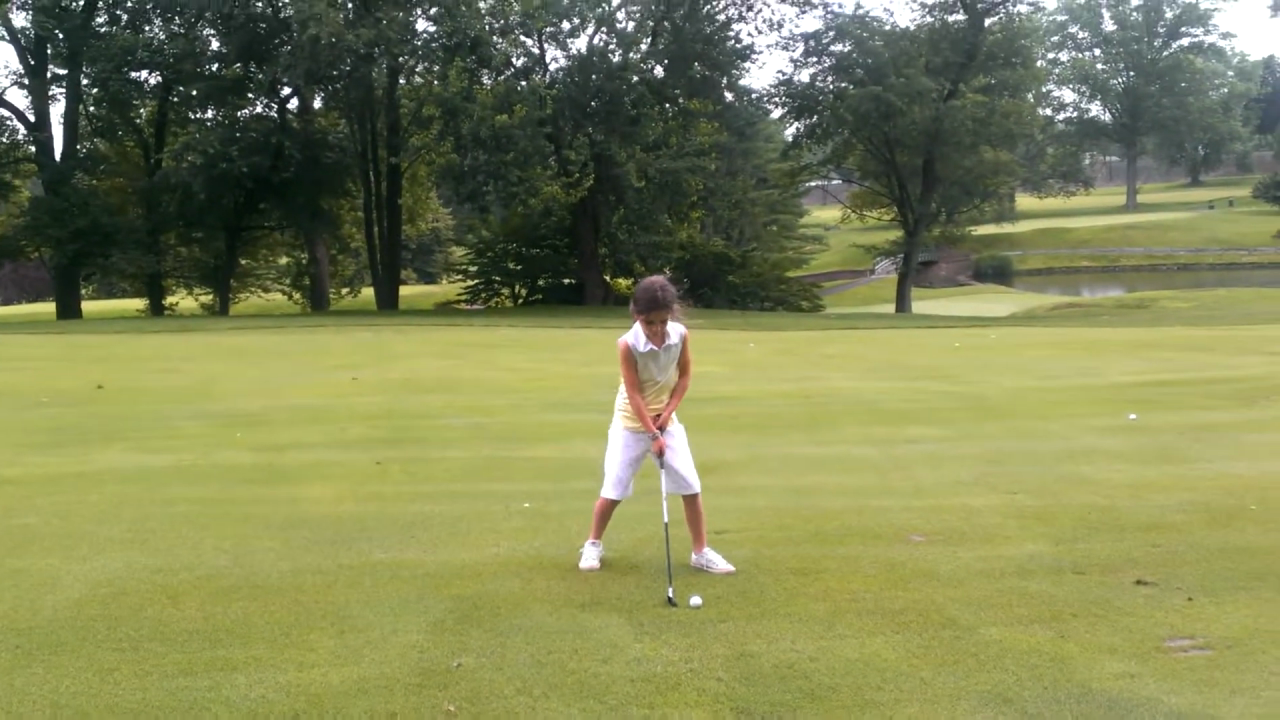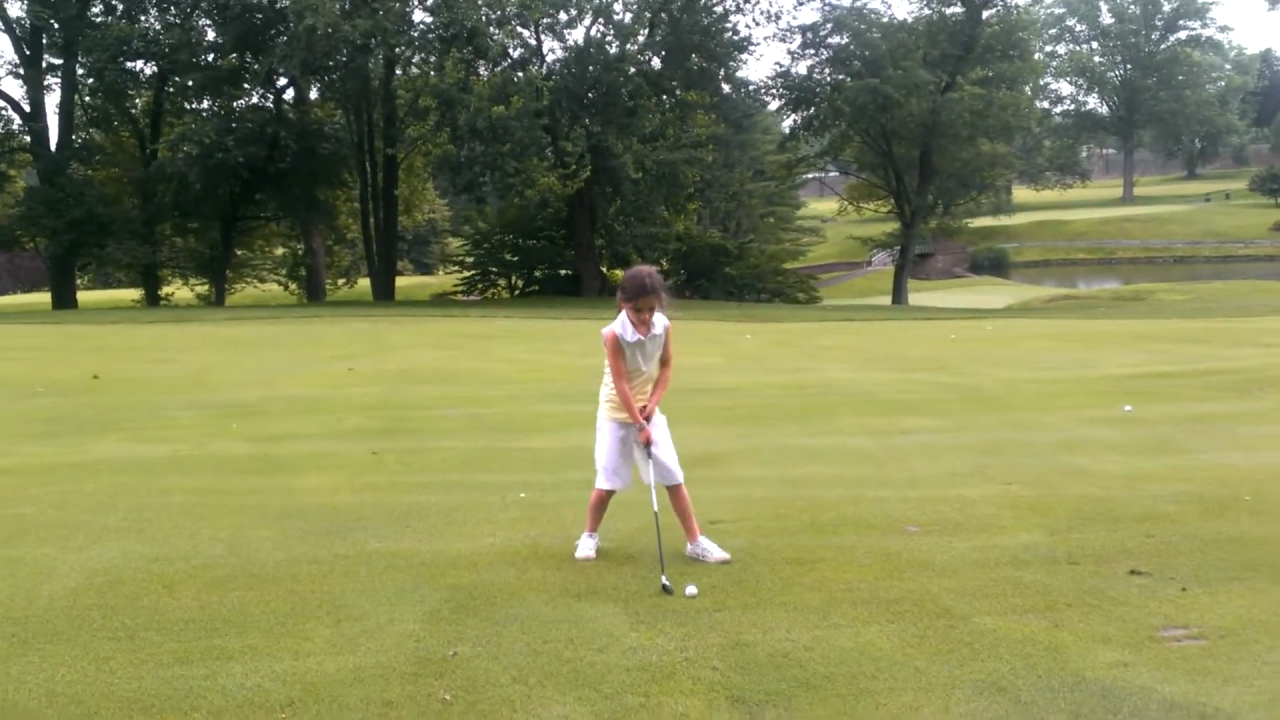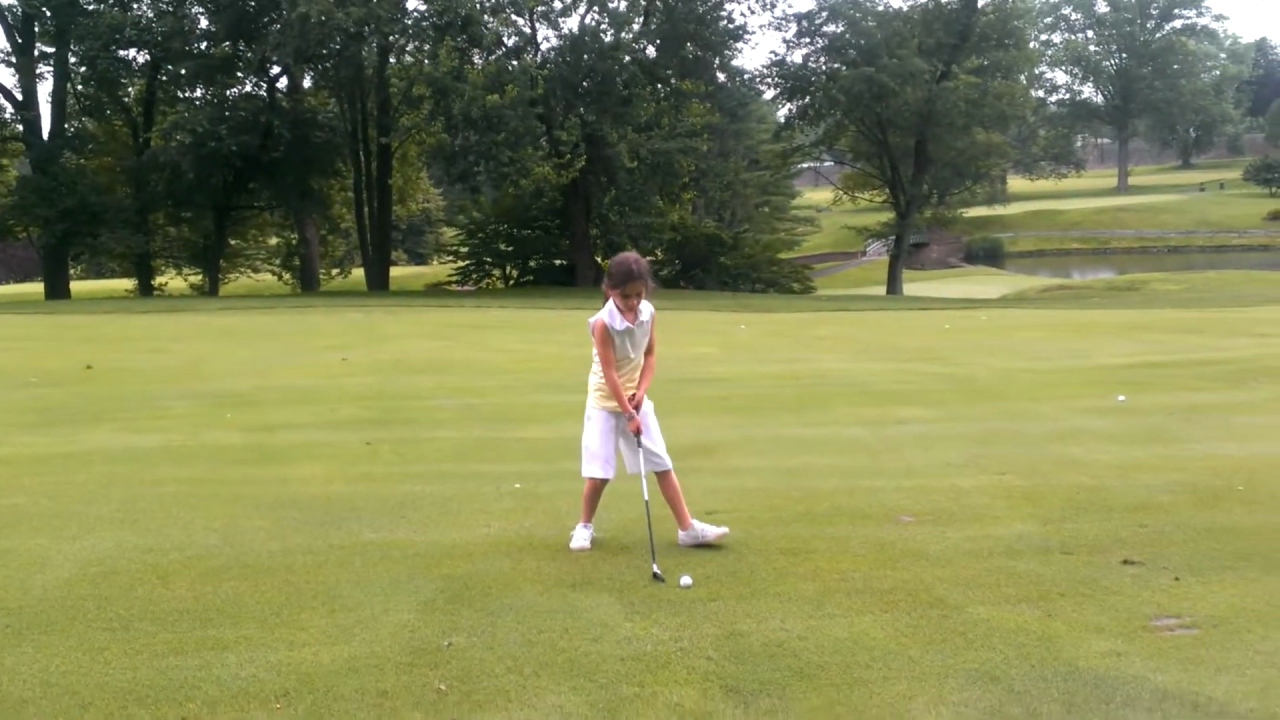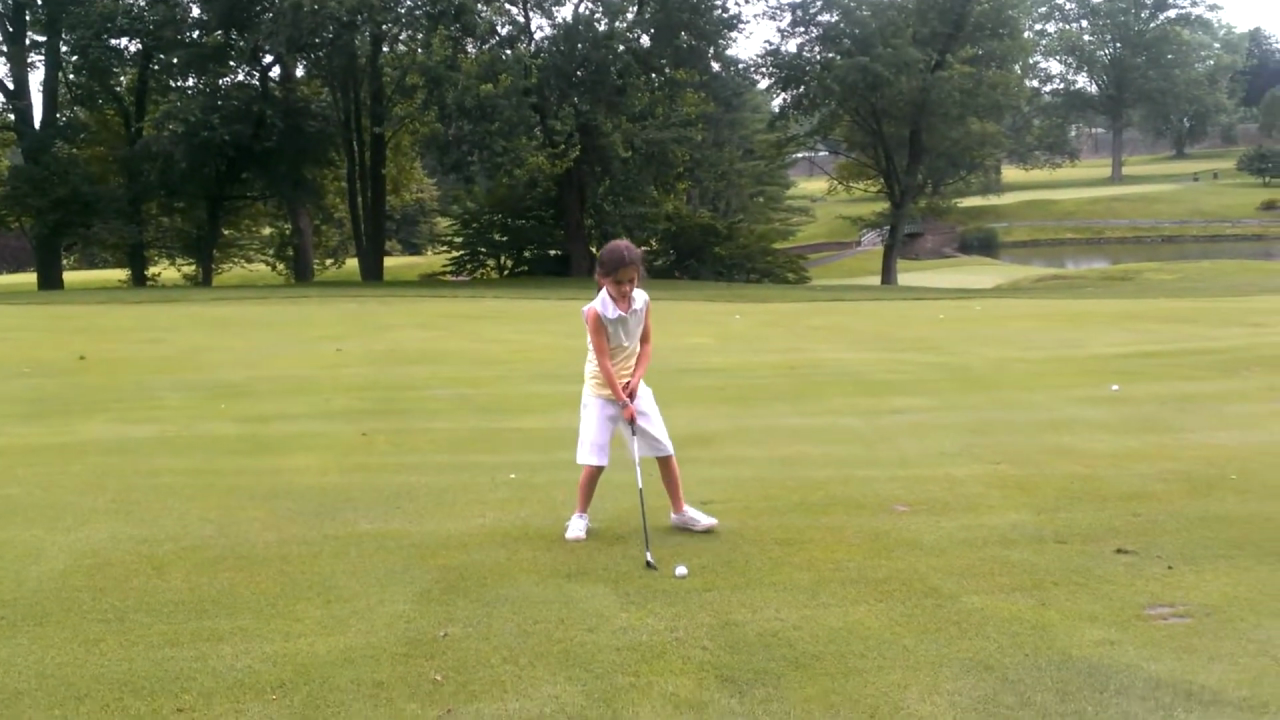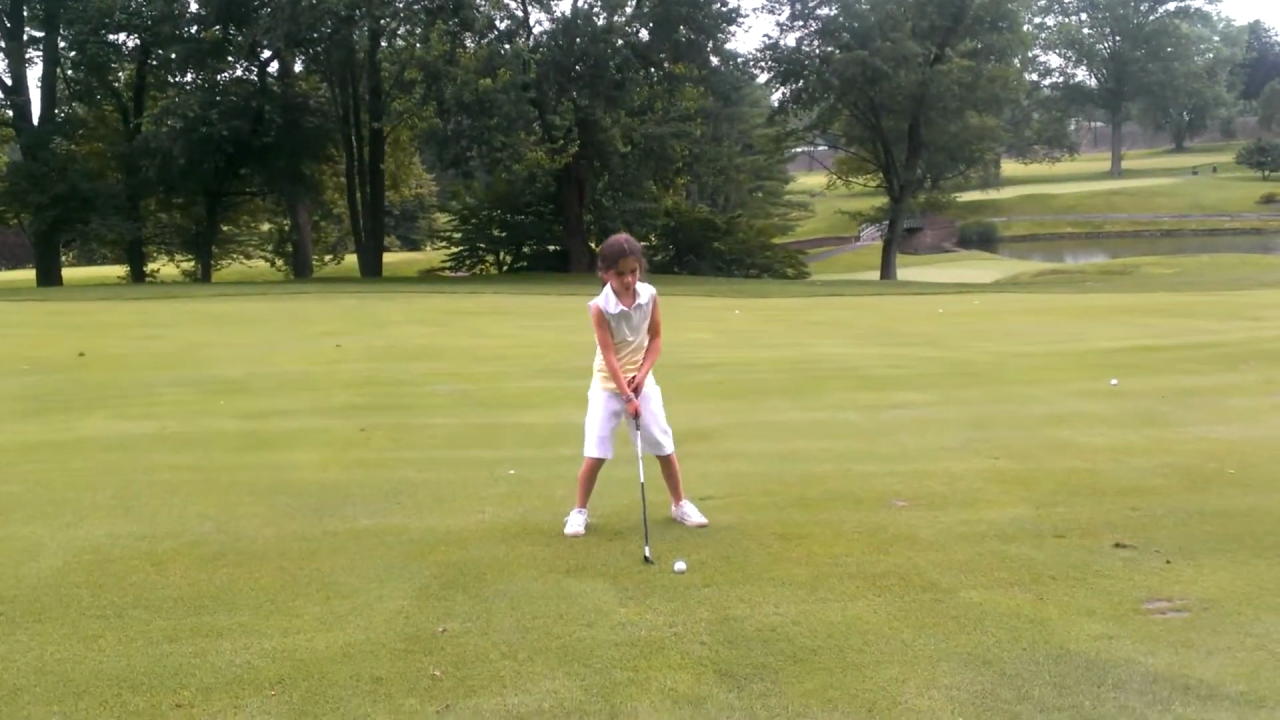
dt=0.1s
person 1, frame 1
left shoulder: (679, 336)
right shoulder: (627, 344)
left elbow: (684, 376)
right elbow: (633, 394)
left wrist: (666, 413)
right wrist: (651, 433)
left hip: (666, 422)
right hip: (630, 424)
left knee: (690, 488)
right knee: (613, 493)
left ankle: (701, 552)
right ankle: (593, 544)
person 1, frame 2
left shoulder: (662, 326)
right shoulder: (613, 334)
left elbow: (665, 367)
right elbow: (620, 384)
left wrist: (651, 405)
right wrist: (638, 424)
left hip: (649, 412)
right hip: (615, 415)
left knee: (674, 478)
right knee: (606, 484)
left ankle: (695, 541)
right ankle: (590, 536)
person 1, frame 3
left shoulder: (648, 313)
right shoulder: (602, 323)
left elbow: (649, 355)
right elbow: (609, 372)
left wrist: (640, 392)
right wrist: (628, 413)
left hip: (636, 400)
right hip: (606, 403)
left knee: (662, 464)
right knee: (599, 473)
left ankle: (688, 527)
right ankle: (584, 526)
person 1, frame 4
left shoulder: (642, 301)
right shoulder: (595, 312)
left elbow: (646, 343)
right elbow: (603, 361)
left wrist: (636, 379)
right wrist: (621, 402)
left hip: (634, 388)
right hip: (602, 392)
left knee: (664, 449)
right knee: (594, 461)
left ankle: (680, 511)
right ankle: (580, 516)
person 1, frame 5
left shoulder: (650, 296)
right shoulder: (600, 308)
left elbow: (655, 338)
right elbow: (610, 355)
left wrist: (642, 375)
right wrist: (626, 396)
left hip: (642, 383)
right hip: (608, 386)
left knee: (664, 447)
right knee: (596, 453)
left ankle: (680, 504)
right ankle: (579, 511)
